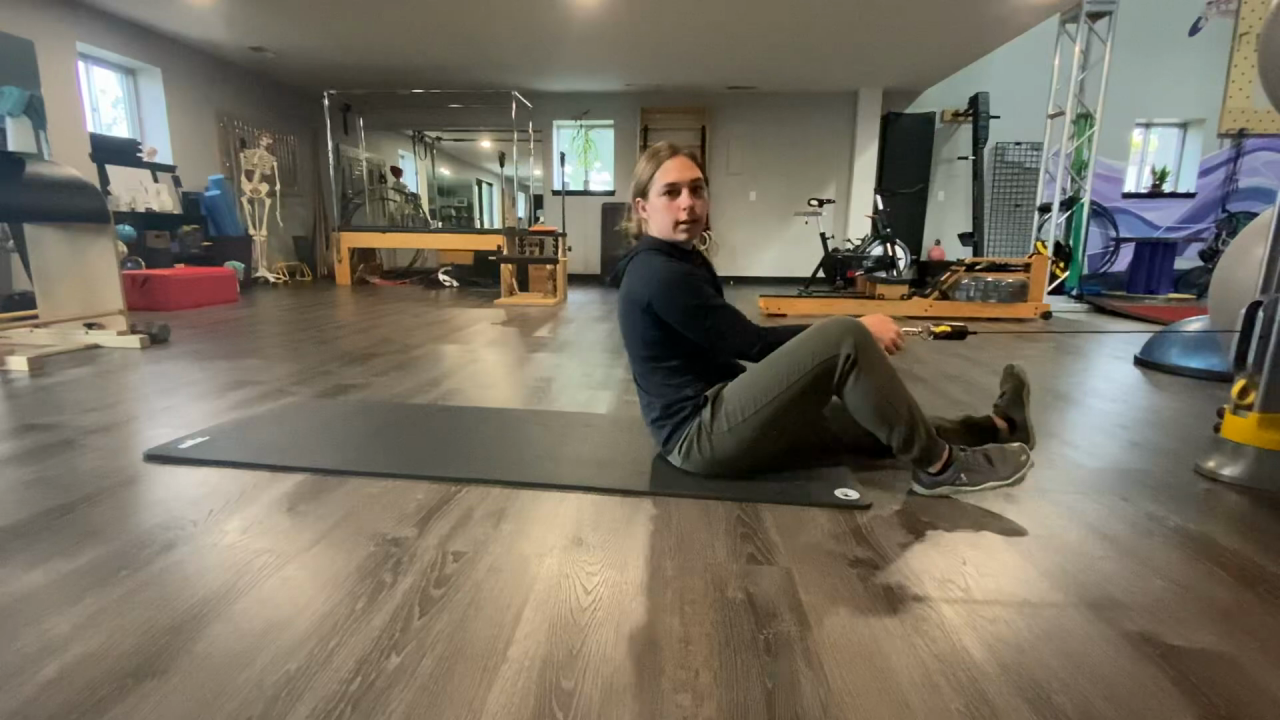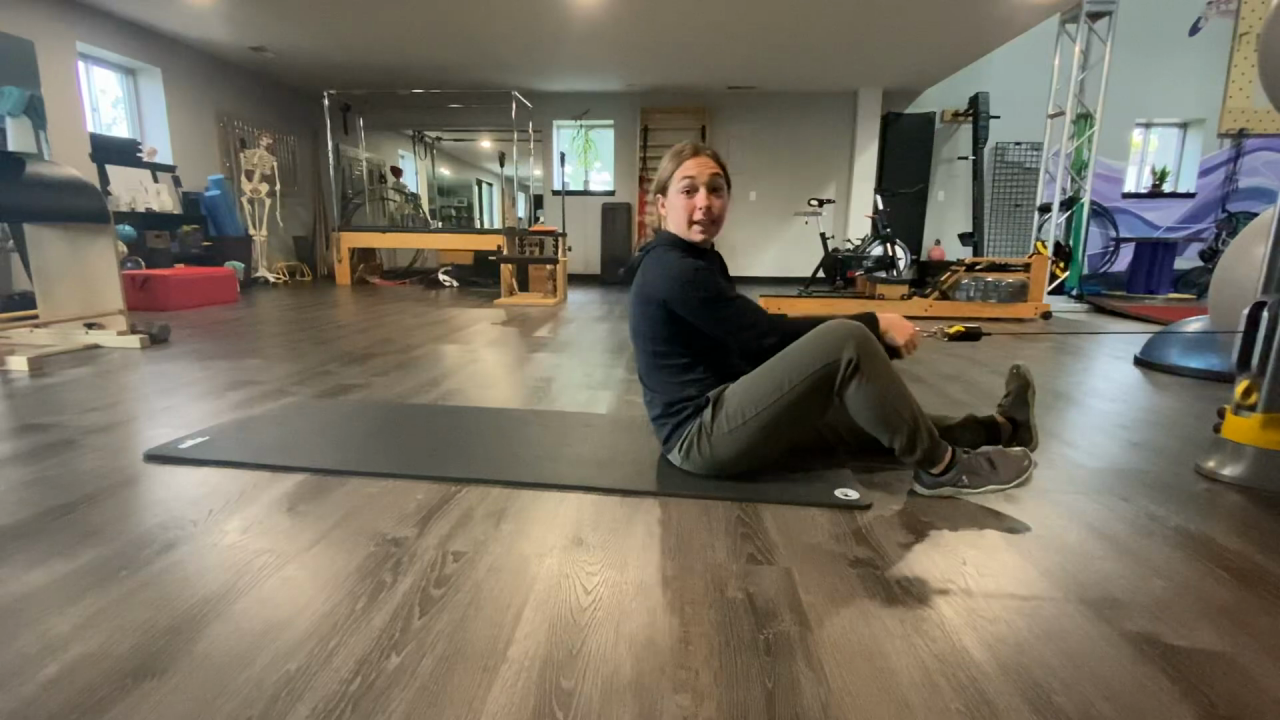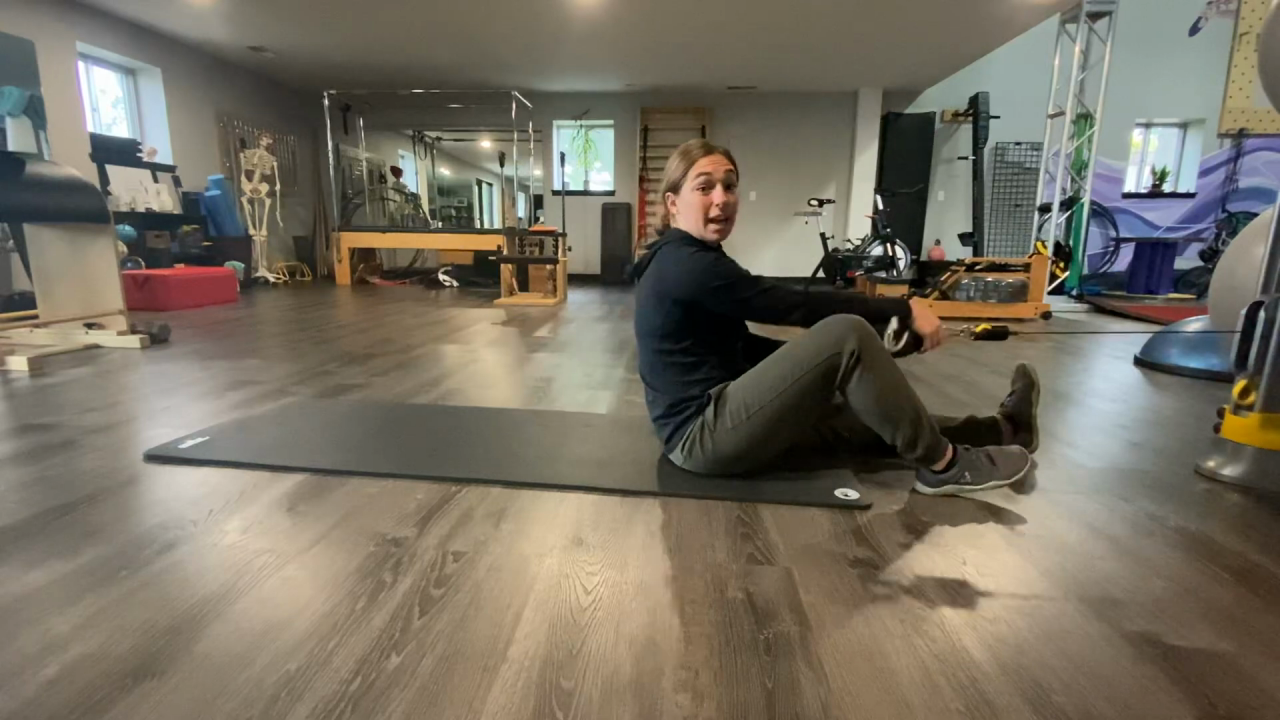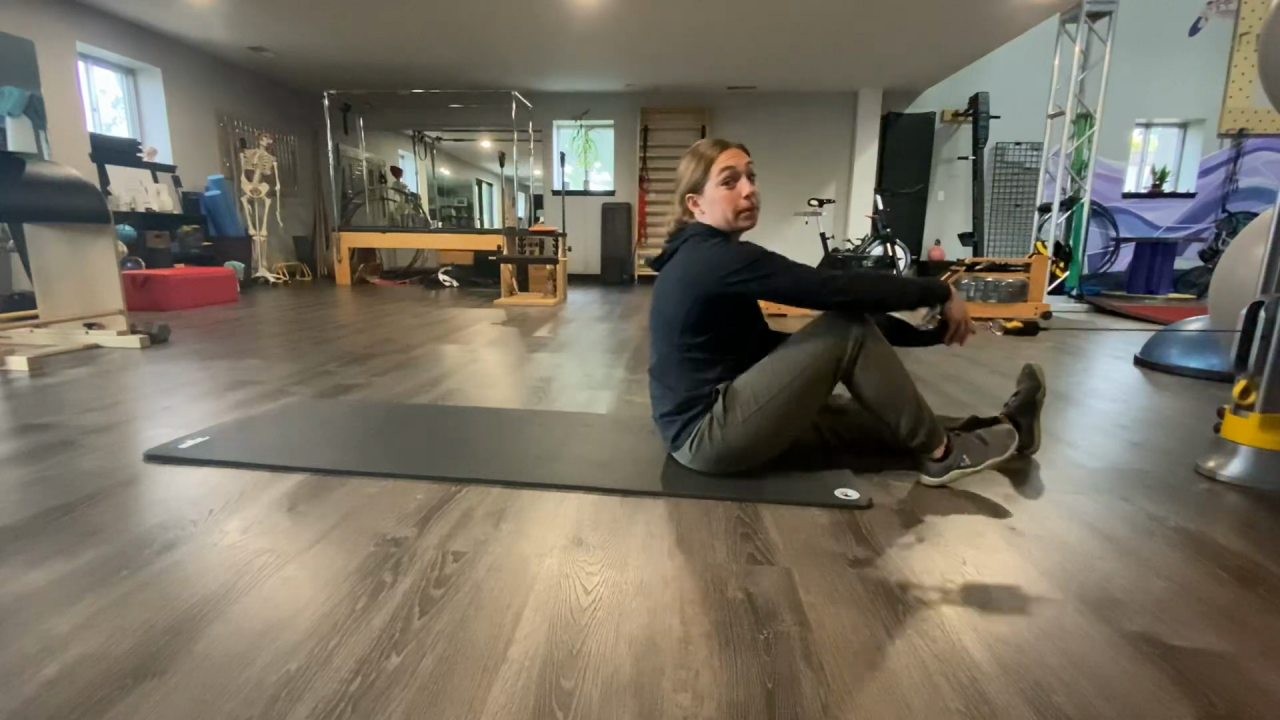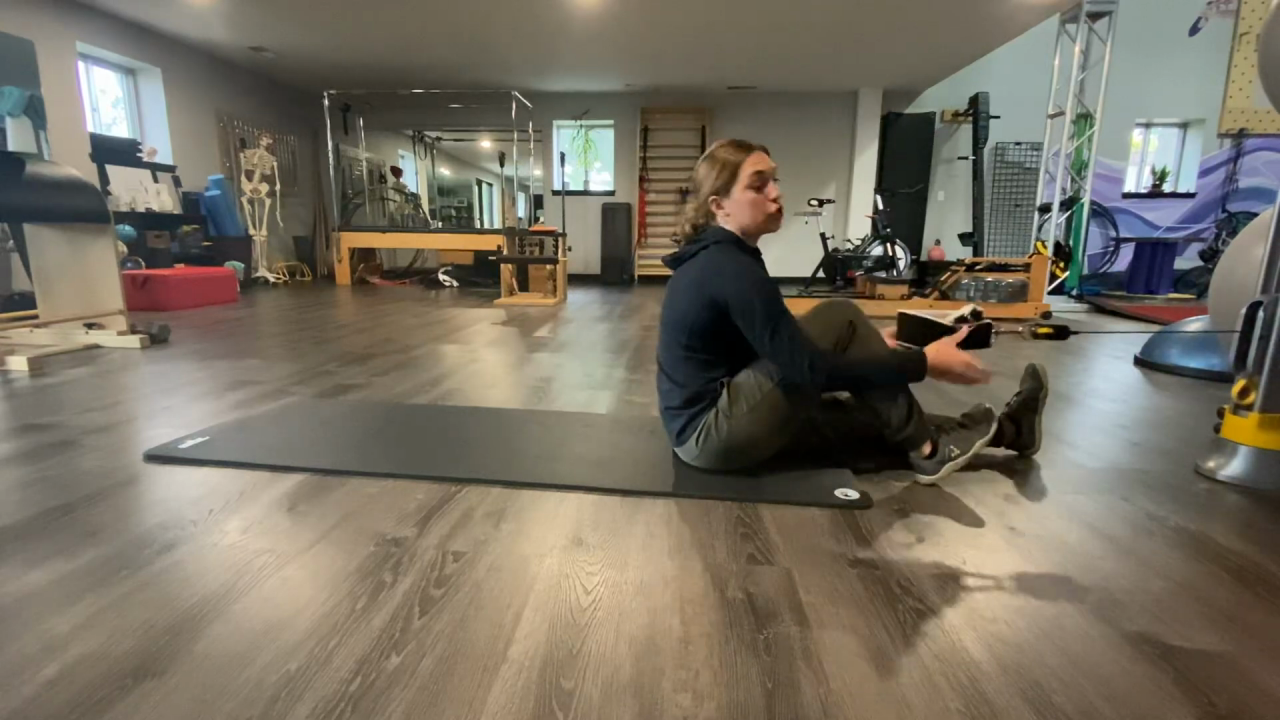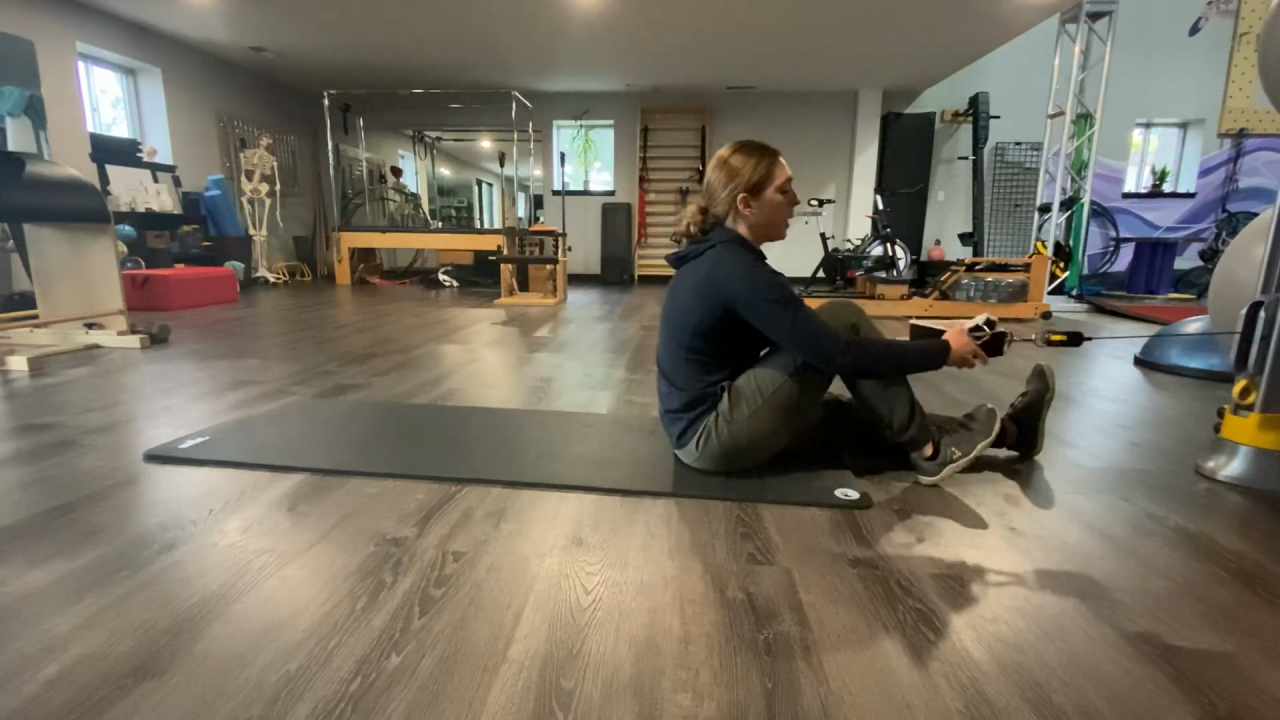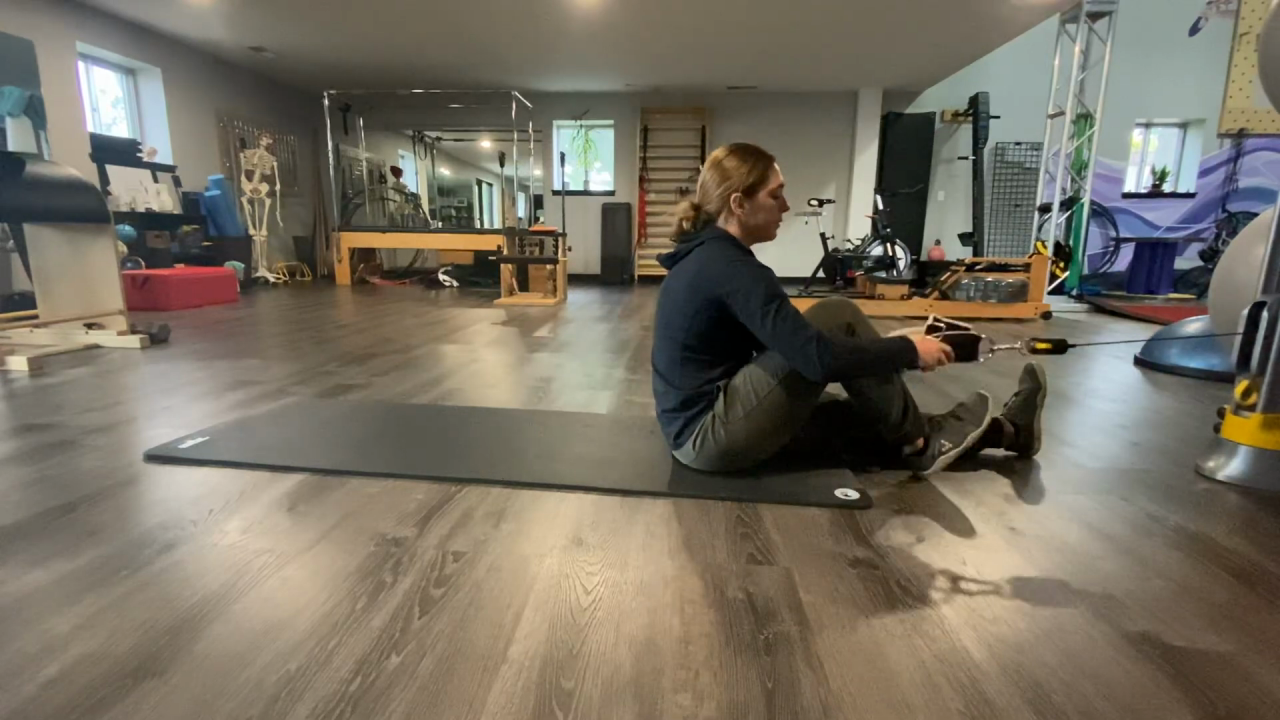
dt=0.3s
person 1, frame 1
left shoulder: (689, 261)
right shoulder: (660, 275)
right elbow: (750, 343)
right wrist: (856, 328)
left hip: (715, 419)
right hip: (700, 437)
right knee: (843, 337)
left ankle: (999, 427)
right ankle: (939, 465)
person 1, frame 2
left shoulder: (703, 259)
right shoulder: (673, 272)
left elbow: (743, 344)
right elbow: (767, 334)
right wrist: (874, 323)
left hip: (719, 417)
right hip: (699, 437)
right knee: (847, 341)
left ankle: (1001, 428)
right ankle: (940, 466)
person 1, frame 3
left shoulder: (689, 259)
right shoulder: (692, 267)
left elbow: (739, 345)
right elbow: (797, 305)
left wrist: (813, 359)
right wrist: (902, 311)
left hip: (713, 417)
right hip: (702, 436)
right knee: (846, 334)
left ankle: (998, 429)
right ankle: (942, 464)
person 1, frame 4
left shoulder: (702, 253)
right shoulder: (720, 257)
left elbow: (759, 342)
right elbow: (832, 289)
right wrist: (939, 292)
left hip: (709, 423)
right hip: (709, 436)
left knee: (866, 414)
right knee: (849, 328)
left ankle: (1004, 427)
right ankle: (941, 453)
person 1, frame 5
left shoulder: (716, 254)
right shoulder: (732, 270)
left elbow: (786, 347)
right elbow: (809, 370)
left wrist: (866, 345)
right wrist: (923, 363)
left hip: (710, 422)
right hip: (714, 433)
left knee: (863, 413)
right knee: (840, 317)
left ankle: (1004, 430)
right ankle: (927, 449)
person 1, frame 6
left shoulder: (718, 255)
right shoulder: (739, 272)
right elbow: (839, 354)
left wrist: (881, 347)
right wrist: (943, 351)
left hip: (706, 423)
right hip: (713, 436)
left knee: (866, 413)
right knee: (842, 318)
left ankle: (1009, 431)
right ankle: (929, 449)
person 1, frame 7
left shoulder: (706, 254)
right shoulder: (730, 267)
left elbow: (790, 342)
right elbow: (816, 358)
left wrist: (890, 354)
right wrist: (908, 351)
left hip: (702, 424)
right hip: (711, 436)
left knee: (863, 413)
right knee: (837, 317)
left ankle: (1004, 431)
right ankle: (920, 443)
